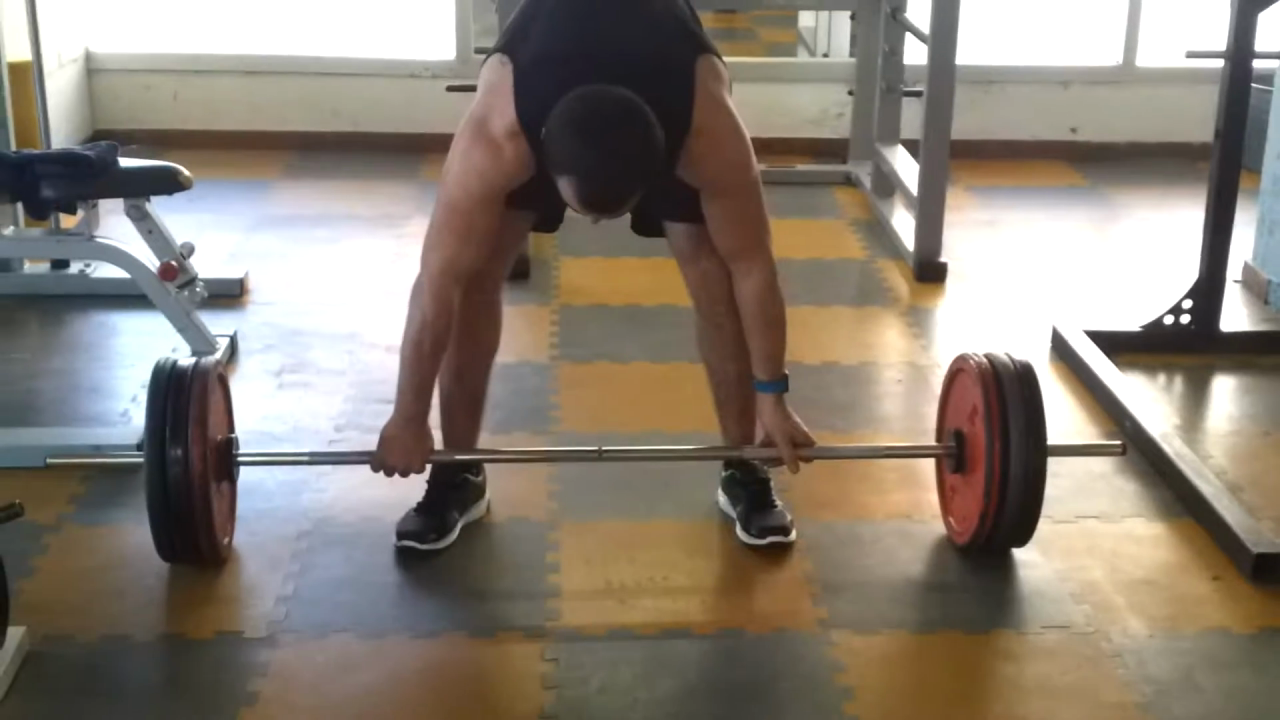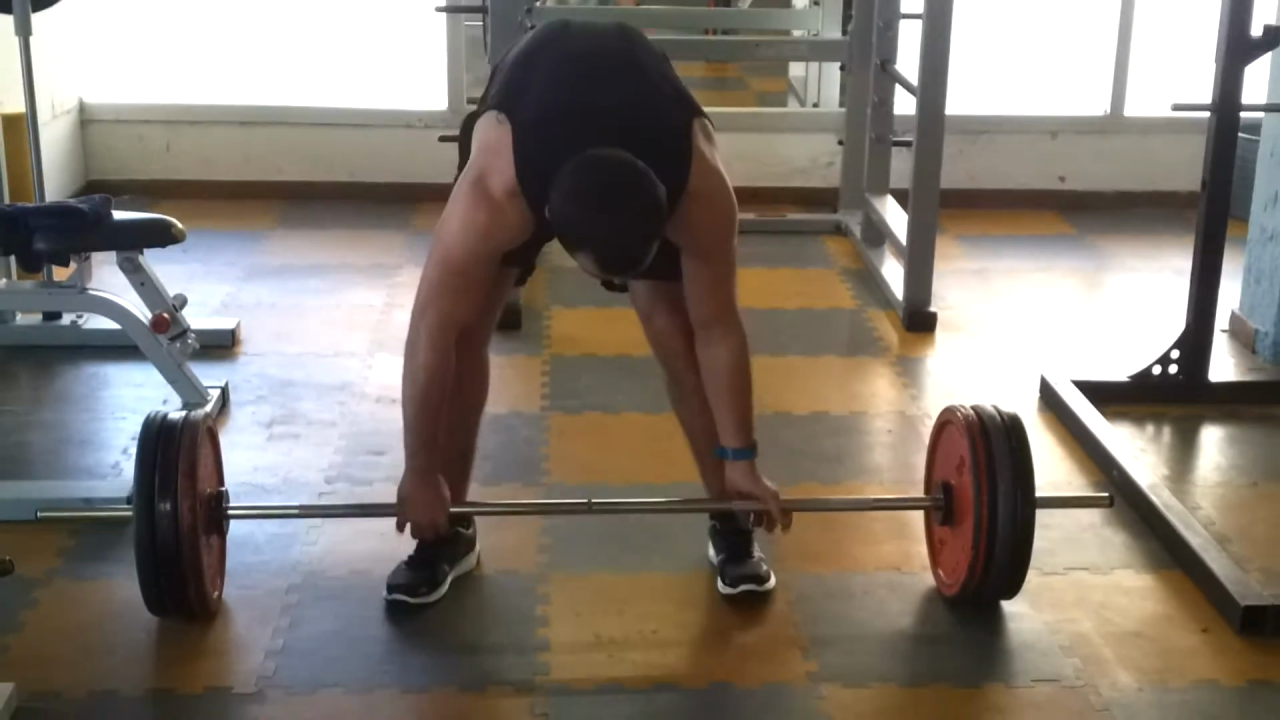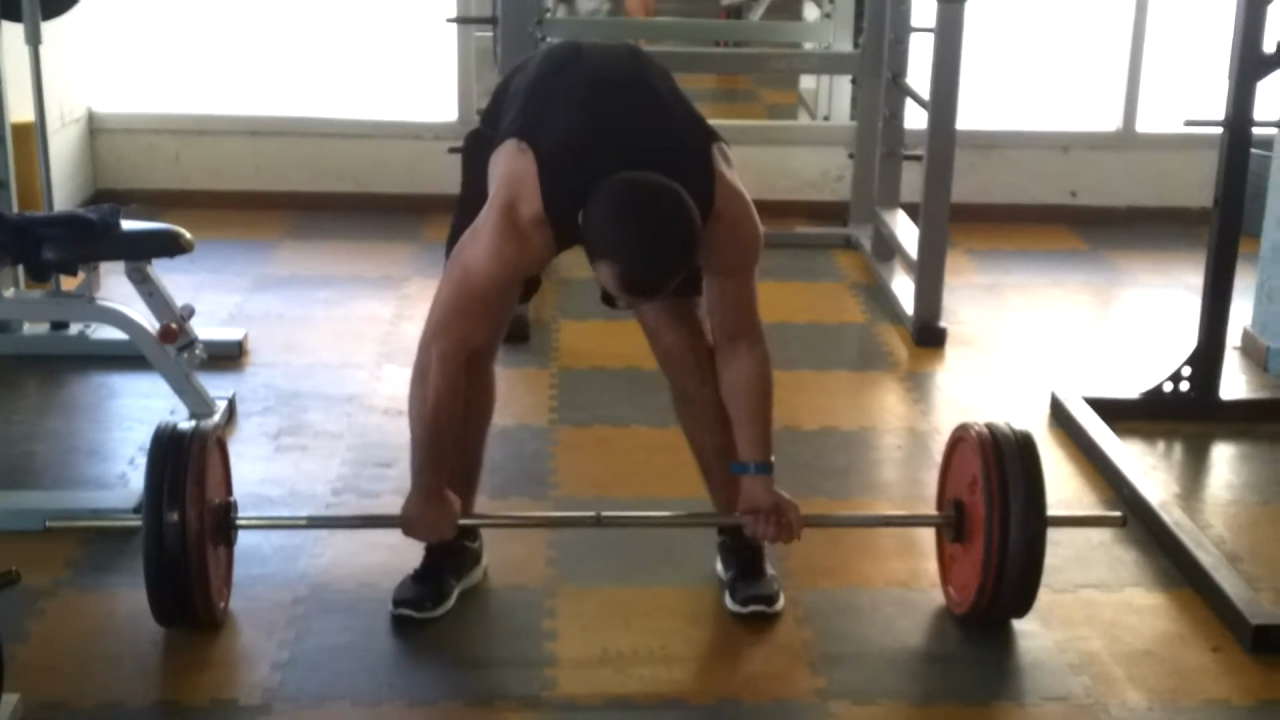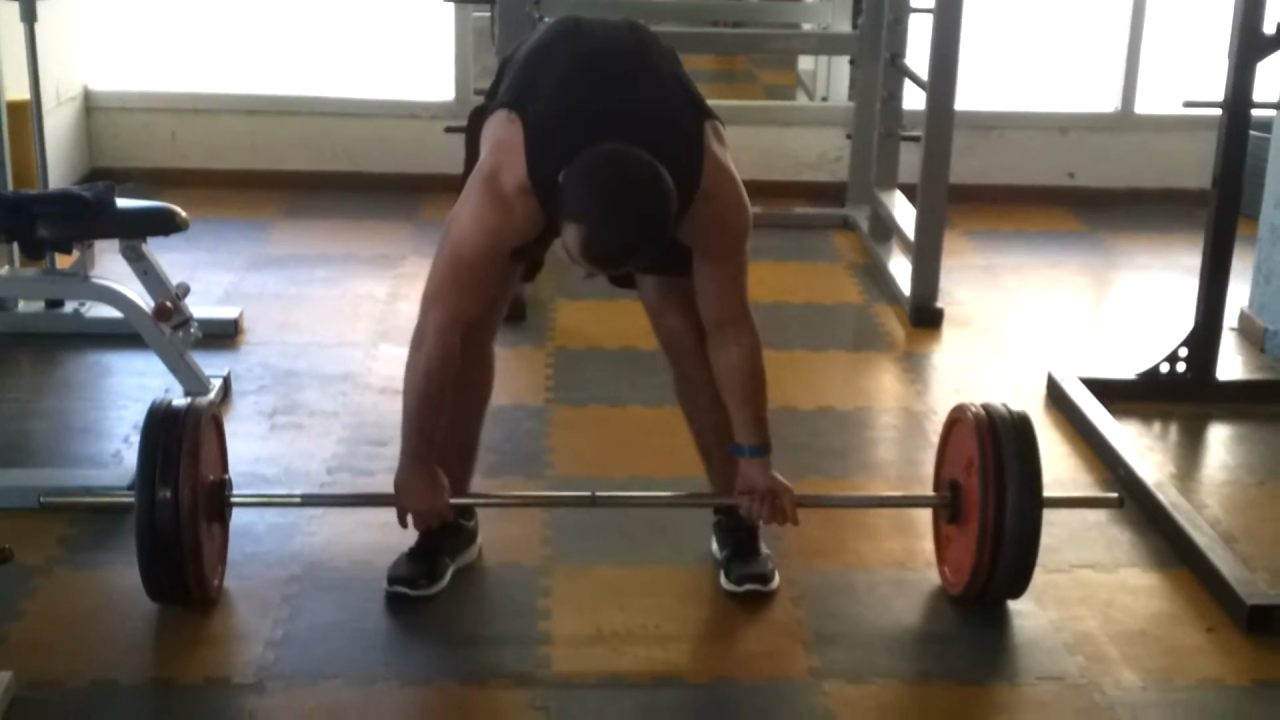
dt=1s
person 1, frame 1
left shoulder: (710, 131)
right shoulder: (497, 136)
left elbow: (749, 264)
right elbow: (440, 280)
left wrist: (771, 396)
right wrist: (408, 418)
left hip: (667, 74)
right hip: (542, 72)
left knee: (713, 272)
right knee: (476, 270)
left ankle: (743, 471)
right ankle: (458, 475)
person 1, frame 2
left shoulder: (700, 191)
right shoulder: (494, 194)
left elbow: (715, 328)
right elbow: (431, 333)
left wrist: (740, 462)
right wrist: (421, 475)
left knee: (674, 323)
right knee: (466, 323)
left ankle: (728, 522)
right ankle: (450, 530)
person 1, frame 3
left shoulder: (725, 214)
right shoulder: (516, 219)
left elbow: (738, 342)
right elbow: (441, 352)
left wrist: (757, 475)
right wrist: (428, 493)
left knee: (684, 341)
right knee: (473, 342)
left ankle: (739, 540)
right ankle: (454, 542)
person 1, frame 4
left shoulder: (712, 194)
right shoulder: (504, 188)
left elbow: (728, 327)
right elbow: (440, 325)
left wrist: (754, 459)
right wrist: (416, 466)
left knee: (685, 327)
right knee: (473, 321)
left ankle: (734, 519)
right ankle: (451, 522)
